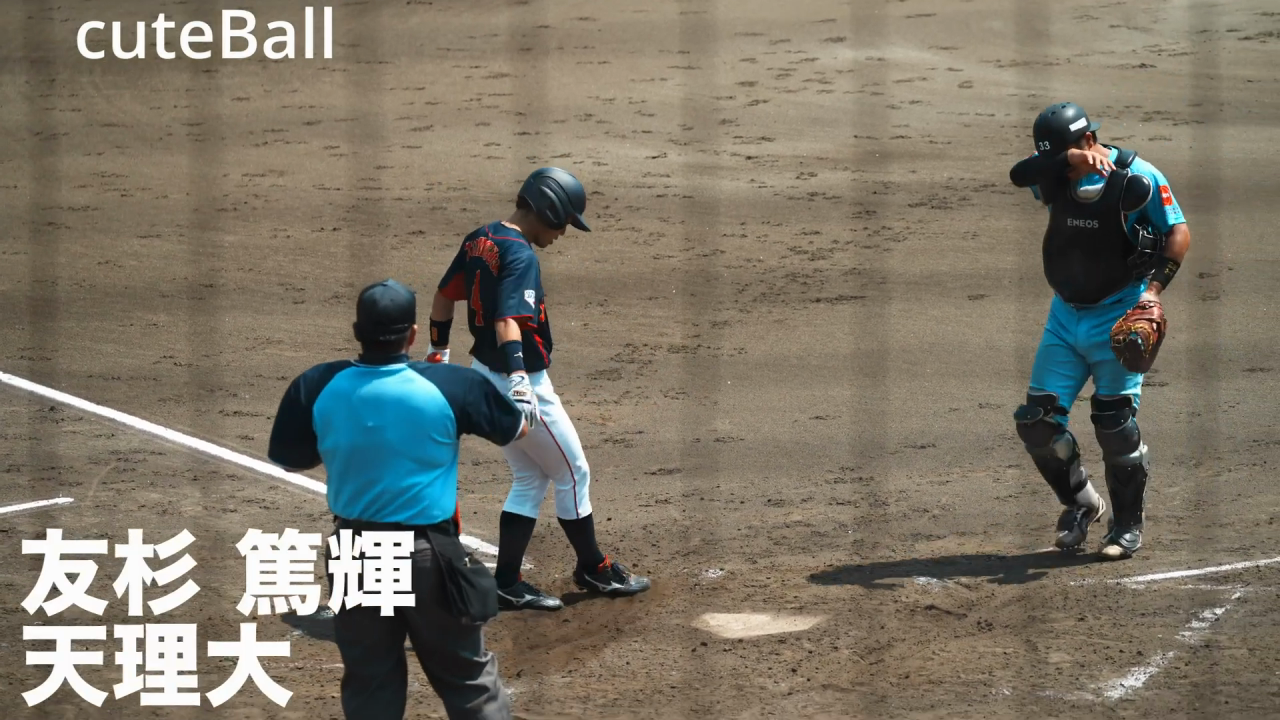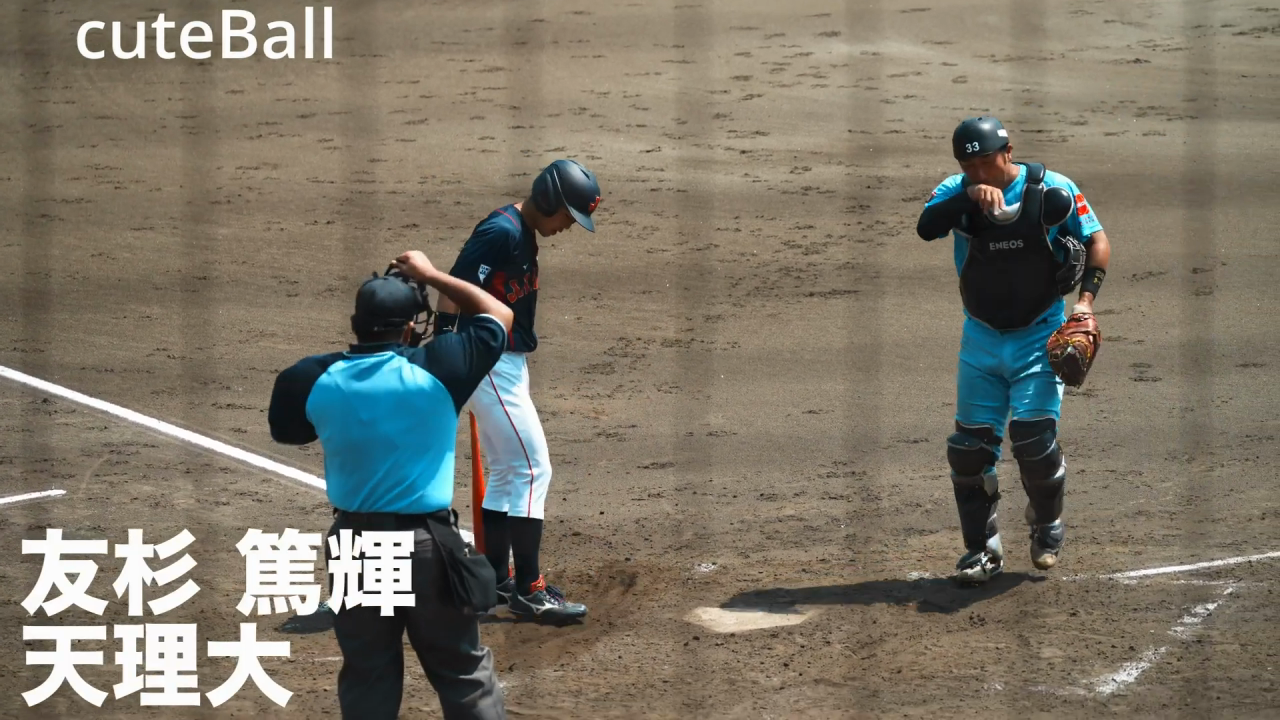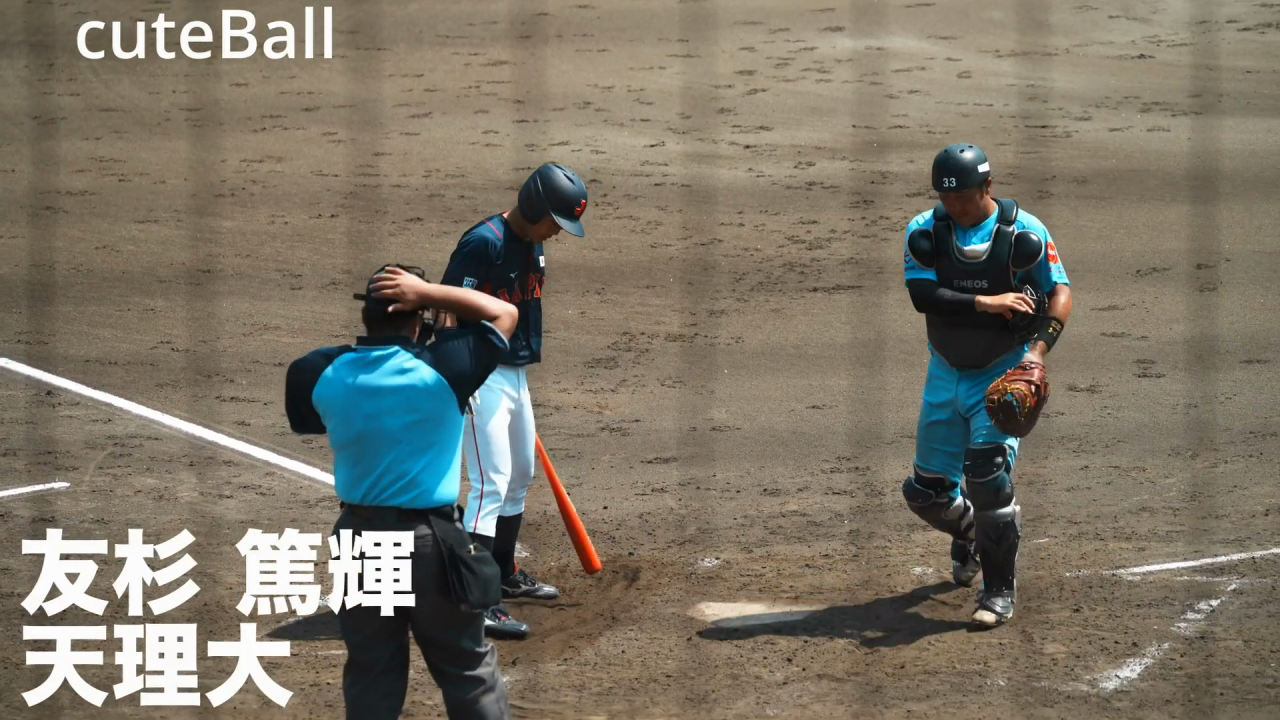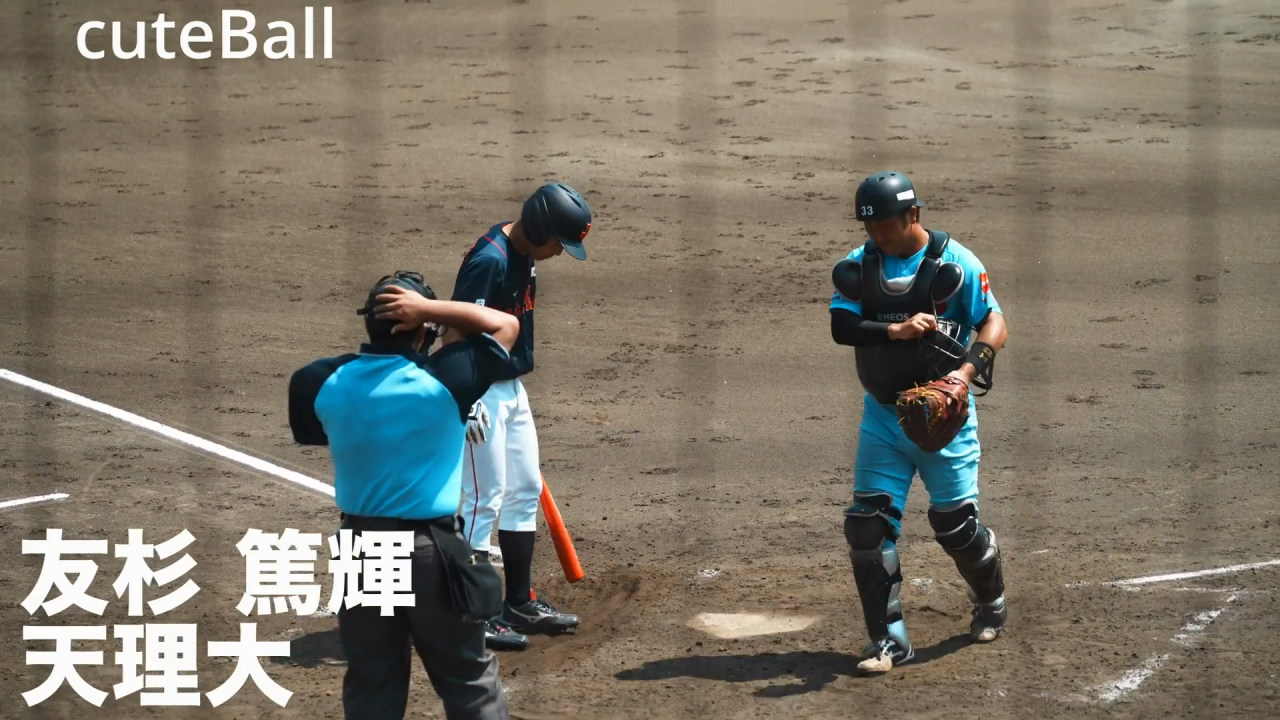
dt=0.4s
person 1, frame 1
left shoulder: (1139, 176)
right shoulder: (1054, 172)
left elbow: (1178, 234)
right elbow: (1019, 174)
left wrist: (1155, 289)
right wrist: (1069, 156)
left hip: (1118, 318)
right hip: (1065, 317)
left knee: (1115, 425)
right knee: (1037, 421)
left ankle: (1128, 526)
right ankle: (1079, 502)
person 1, frame 2
left shoulder: (1054, 190)
right shoulder: (957, 193)
left elbow: (1097, 241)
right elbow: (926, 228)
left wrist: (1087, 298)
right wrist: (972, 194)
left hip: (1039, 337)
right hip: (981, 339)
left knee: (1034, 444)
right knee: (972, 448)
left ankle: (1048, 525)
right ankle: (983, 548)
person 1, frame 3
left shoulder: (1025, 231)
right shoulder: (925, 230)
left elbow: (1060, 293)
right elbow: (921, 296)
left wrist: (1038, 350)
right wrist: (985, 303)
left hip: (1002, 375)
right hip: (944, 376)
left knee: (989, 476)
right knee: (927, 490)
left ankle: (999, 592)
right ankle: (973, 544)
person 1, frame 4
left shoulder: (955, 263)
right shoulder: (859, 264)
left elbow: (994, 323)
right elbow: (841, 327)
left wrist: (968, 371)
right wrist: (896, 329)
right hip: (881, 415)
left knee: (954, 523)
right knee: (868, 524)
left ankle: (991, 603)
right ankle: (890, 639)
person 2, frame 1
left shoulder: (479, 240)
right shoulder: (520, 255)
left elbow: (443, 297)
right elbow: (507, 323)
left wrist: (438, 350)
right wrist: (519, 382)
left hip: (486, 375)
right hip: (519, 382)
left knee: (532, 479)
right knee: (572, 474)
left ankle: (507, 583)
right ankle: (595, 570)
person 2, frame 2
left shoulder: (523, 231)
right shoulder: (502, 231)
left hip: (504, 364)
right hip: (494, 367)
left knee: (506, 472)
right knee: (532, 471)
left ankle: (501, 580)
right ankle: (531, 590)
person 2, frame 3
left shoulder: (532, 242)
right shoulder: (484, 241)
right elbow: (447, 308)
left hip: (516, 375)
right hip: (483, 379)
left knee: (519, 478)
right knee: (491, 487)
left ankle: (504, 573)
person 2, frame 4
left shoulder: (524, 252)
right shoulder: (490, 259)
left hip: (511, 385)
right hip: (483, 391)
left knee: (527, 490)
right knee: (485, 500)
left ankle: (520, 602)
person 3, frame 1
left shoulder: (315, 388)
right shoulder: (455, 386)
left elbow: (291, 461)
right elbow: (516, 429)
right hip: (428, 555)
left knee: (369, 680)
right knee: (468, 676)
person 3, frame 2
left shoulder: (311, 380)
right shoulder: (437, 370)
left elbow: (286, 432)
right elbow: (500, 317)
right wrist: (435, 277)
right hip: (426, 546)
left knee: (366, 672)
right knee: (463, 670)
person 3, frame 3
left shoulder: (320, 373)
right shoulder: (442, 368)
right elbow: (504, 314)
right wrist: (427, 291)
left hip: (359, 536)
right hip: (430, 540)
left knee: (370, 666)
right knee: (465, 664)
person 3, frame 4
left shoulder: (323, 382)
right shoulder: (444, 379)
left elbow: (308, 433)
right elbow: (505, 325)
right wrist: (430, 308)
right hip: (431, 550)
left knee: (371, 680)
right knee: (467, 676)
